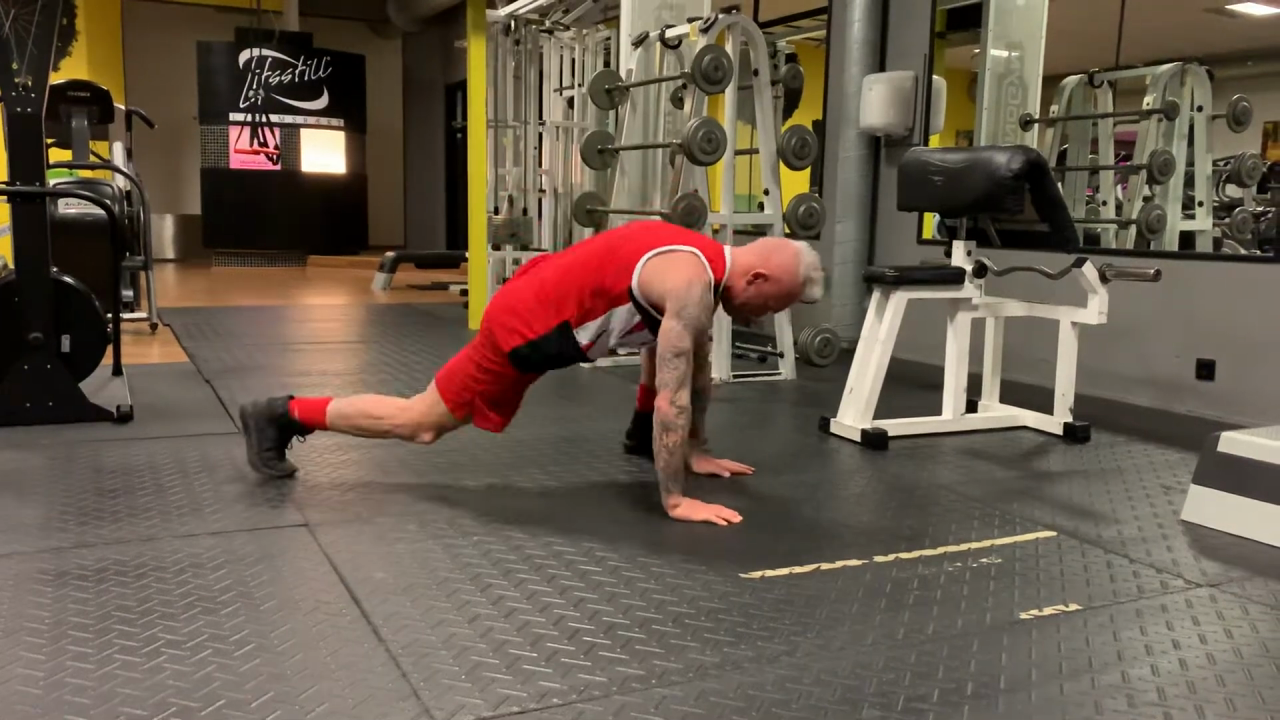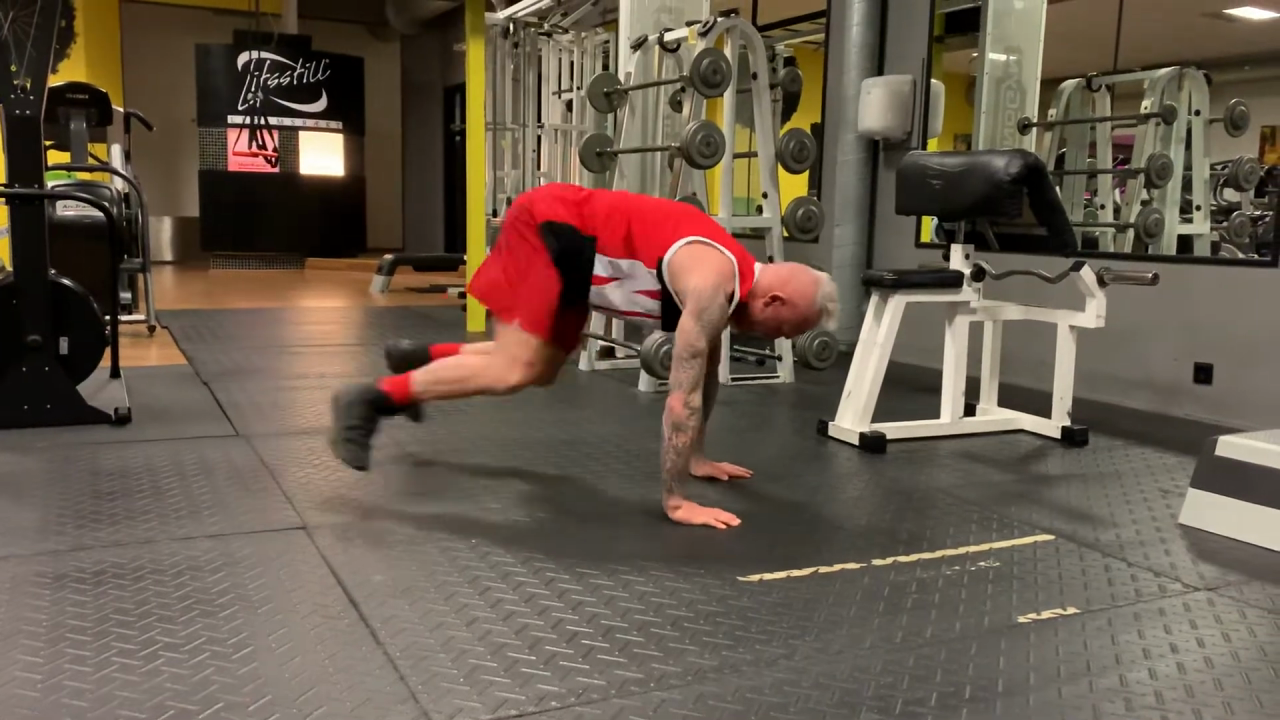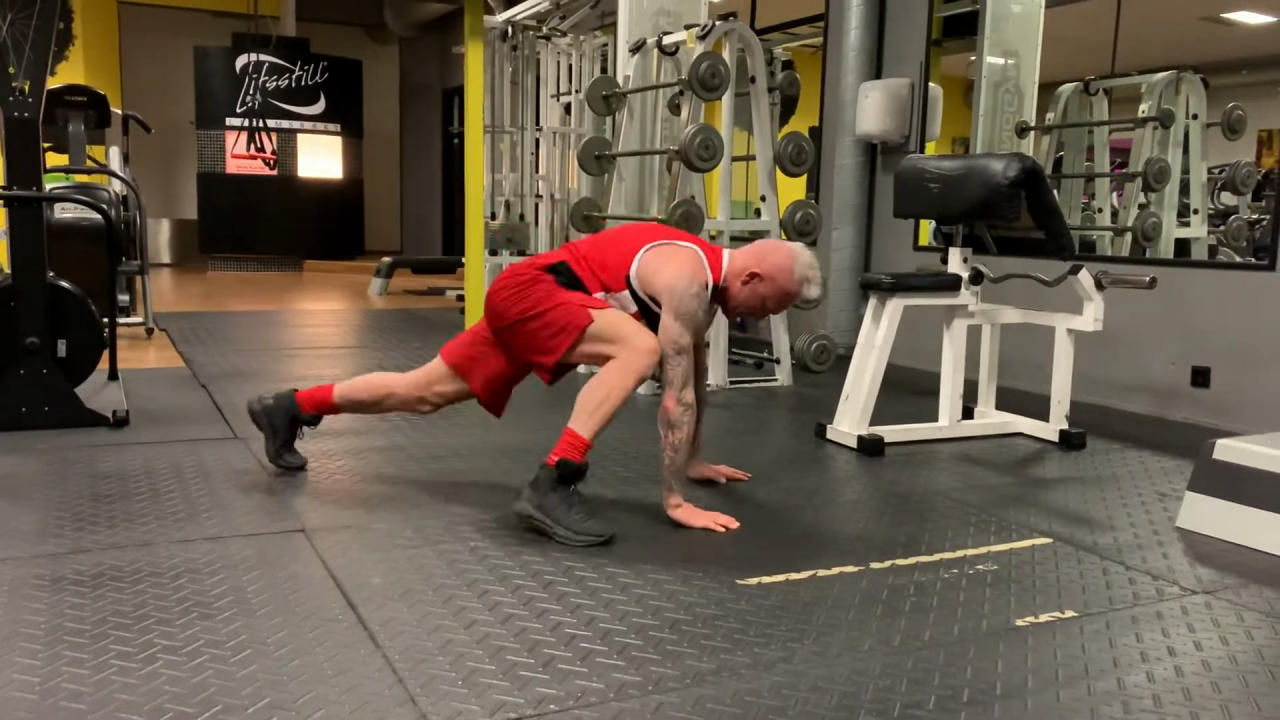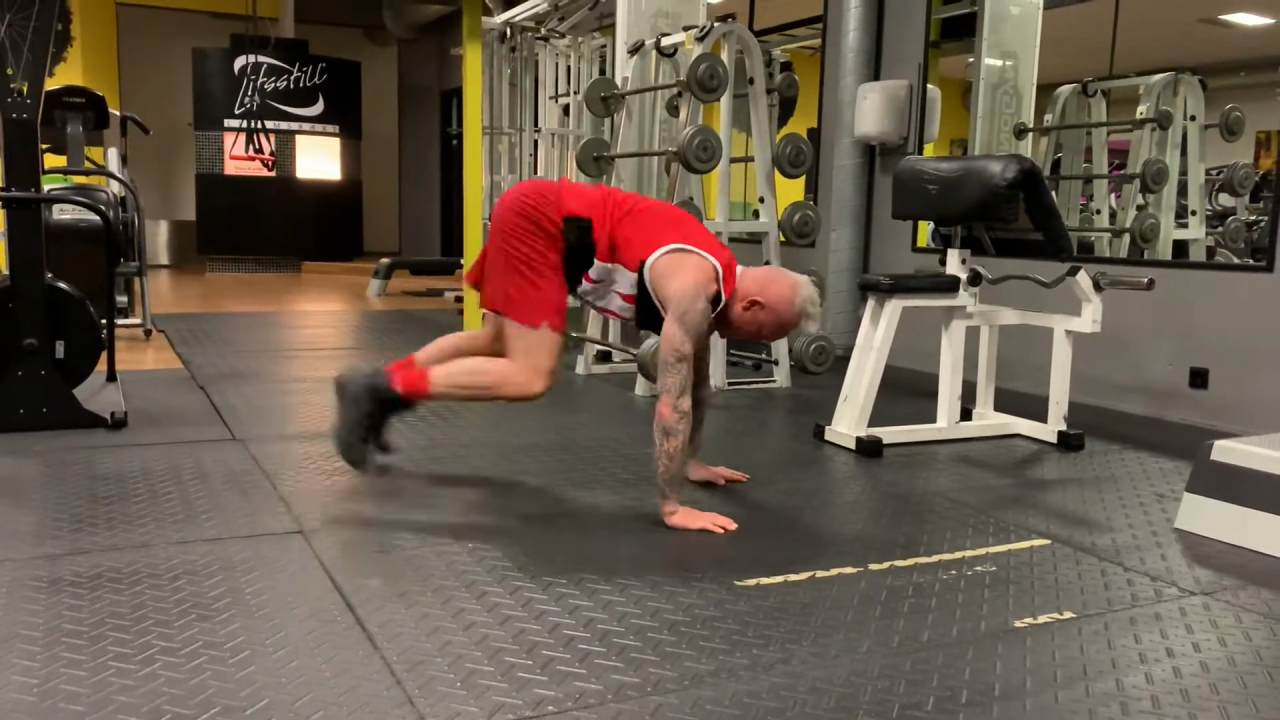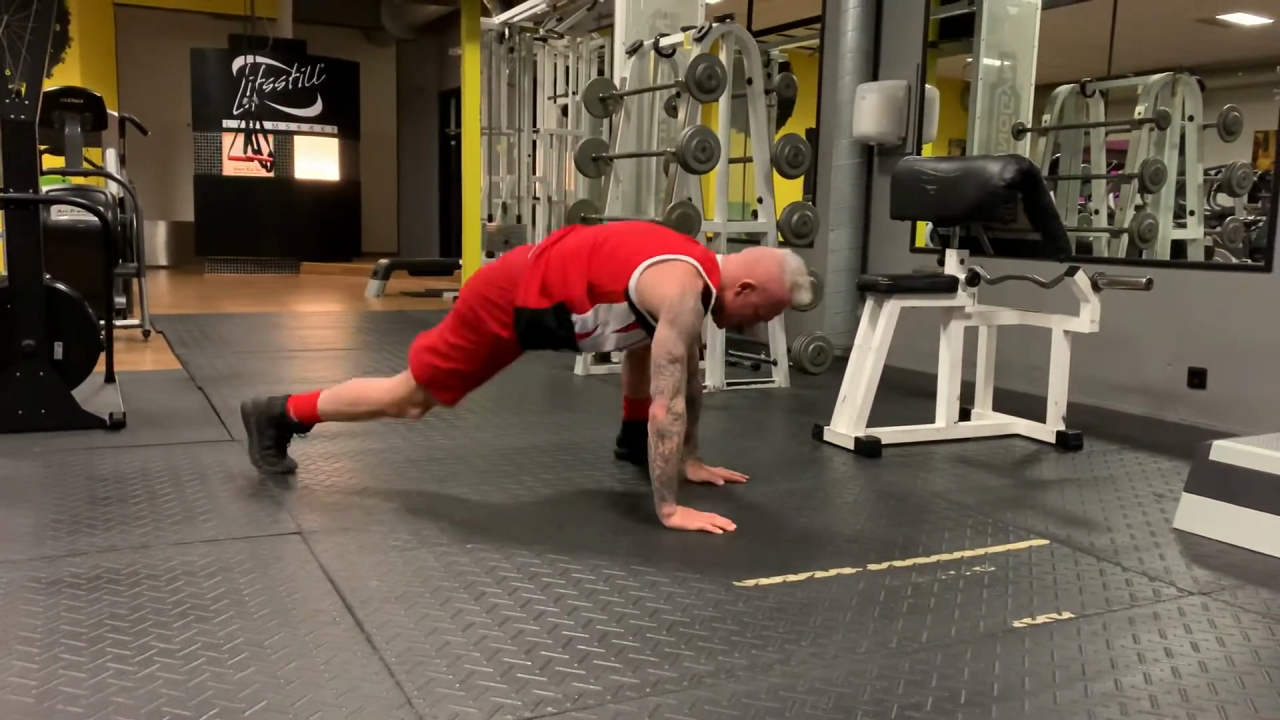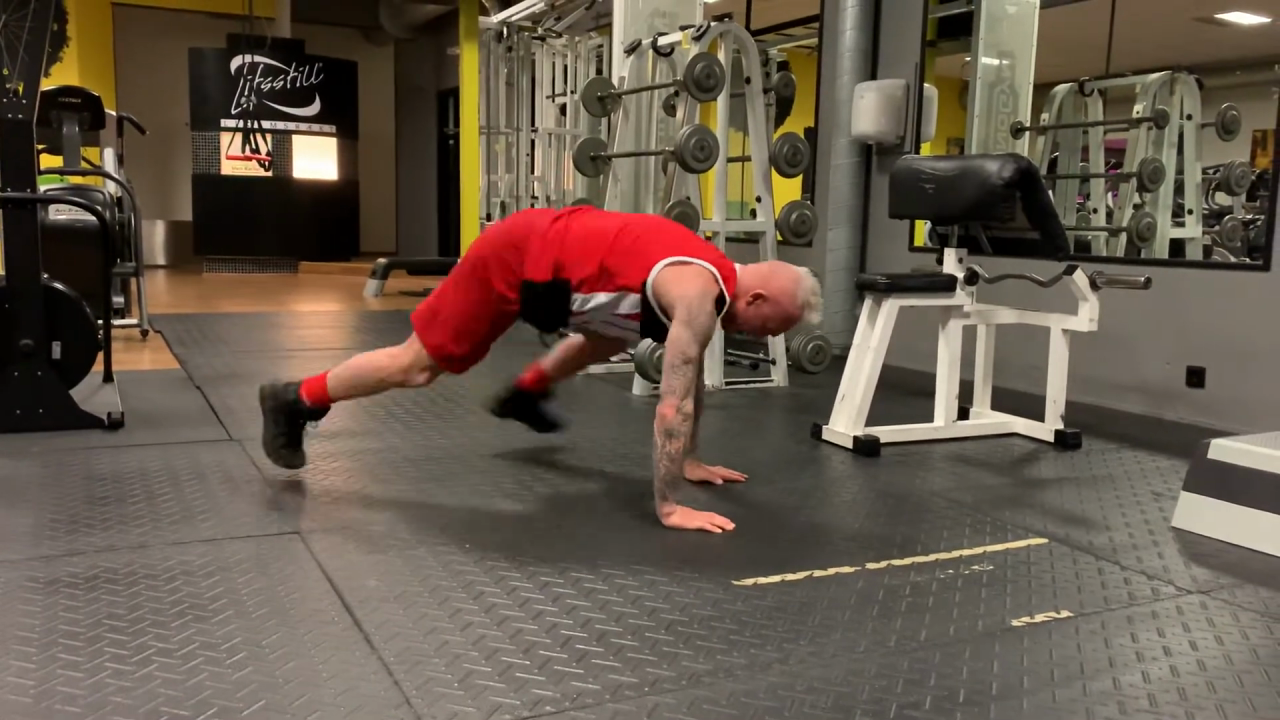
dt=0.3s
person 1, frame 1
left shoulder: (708, 264)
right shoulder: (691, 283)
left elbow: (696, 366)
right elbow: (673, 395)
left wrist: (698, 451)
right wrist: (675, 499)
left hip: (548, 293)
right hip: (524, 327)
left knee: (668, 329)
right knee: (422, 423)
left ankle: (644, 433)
right ankle: (280, 416)
person 1, frame 2
left shoulder: (731, 283)
right shoulder: (712, 284)
left elbow: (706, 375)
right elbow: (684, 396)
left wrist: (696, 457)
right wrist: (676, 499)
left hip: (572, 237)
right hip: (546, 222)
left knee: (553, 358)
right knee: (512, 372)
left ankle: (419, 358)
right ankle: (374, 400)
person 1, frame 3
left shoulder: (708, 279)
right shoulder: (686, 280)
left elbow: (695, 377)
right elbow: (676, 394)
left wrist: (695, 462)
right wrist: (676, 500)
left hip: (539, 303)
right hip: (523, 296)
left knee: (424, 393)
right knee: (639, 350)
left ankle: (289, 408)
right ankle: (554, 482)
person 1, frame 4
left shoulder: (720, 283)
right shoulder: (699, 289)
left elbow: (697, 374)
right elbow: (674, 398)
left wrist: (690, 460)
right wrist: (673, 505)
left hip: (555, 218)
right hip: (538, 218)
left knee: (505, 340)
right knee: (529, 377)
left ankle: (380, 387)
right ankle: (376, 393)
person 1, frame 5
left shoulder: (700, 275)
right shoulder: (683, 290)
left elbow: (684, 373)
right elbow: (668, 400)
left wrist: (690, 460)
right wrist: (671, 508)
left hip: (539, 273)
right hip: (507, 304)
left knee: (650, 325)
right knee: (405, 399)
left ankle: (635, 437)
right ankle: (279, 416)
person 1, frame 6
left shoulder: (708, 279)
right shoulder: (700, 292)
left elbow: (691, 375)
right elbow: (676, 401)
left wrist: (686, 462)
right wrist: (668, 506)
left hip: (539, 239)
right hip: (510, 264)
left knee: (613, 338)
right knee: (422, 366)
left ankle: (522, 392)
right ankle: (292, 401)
